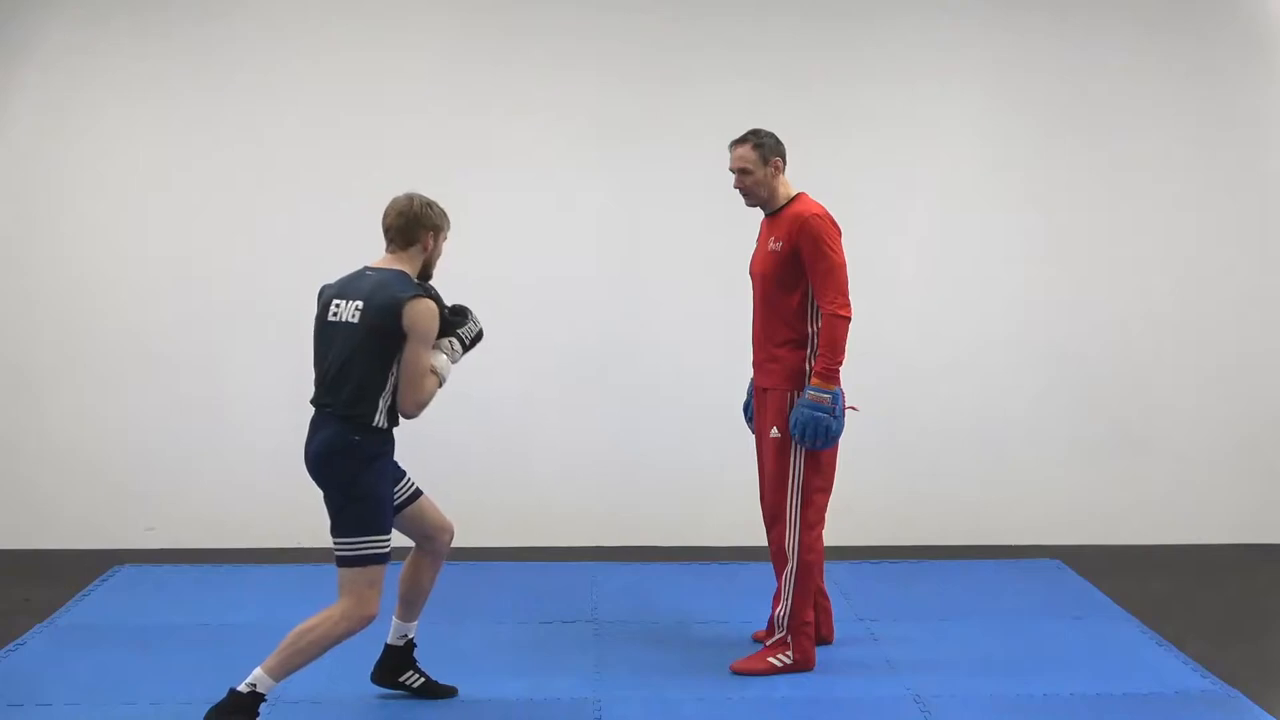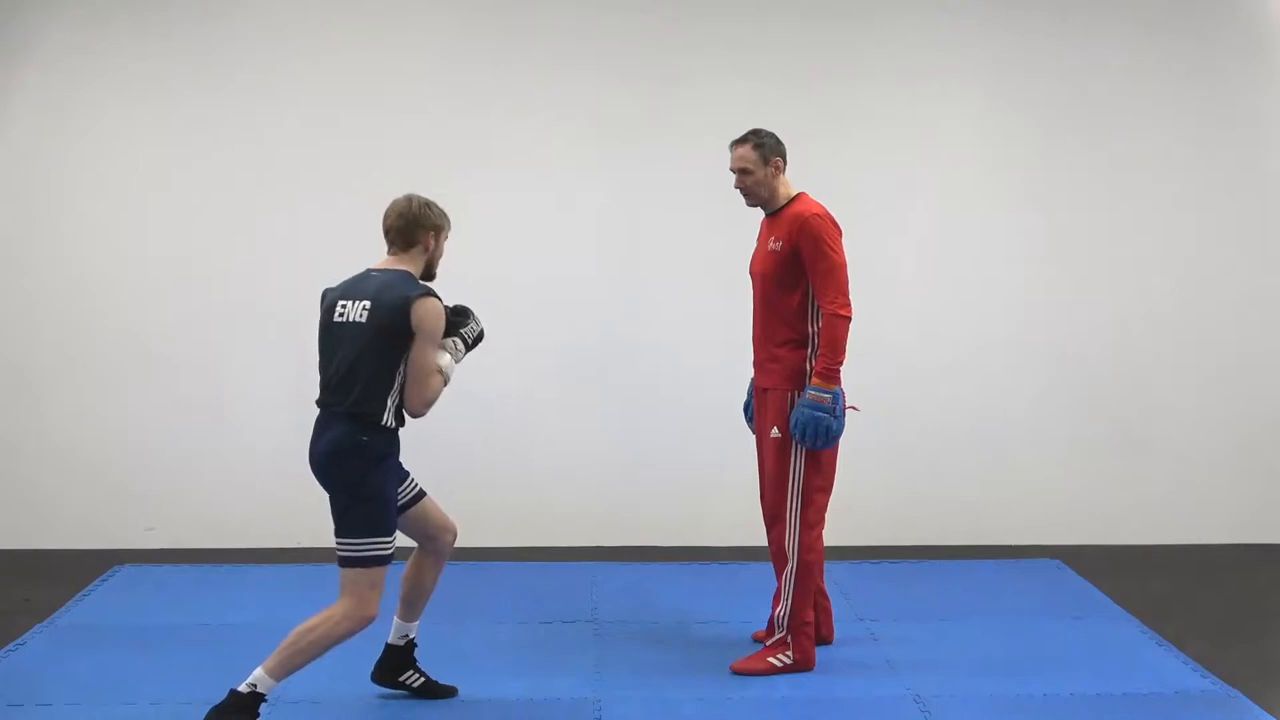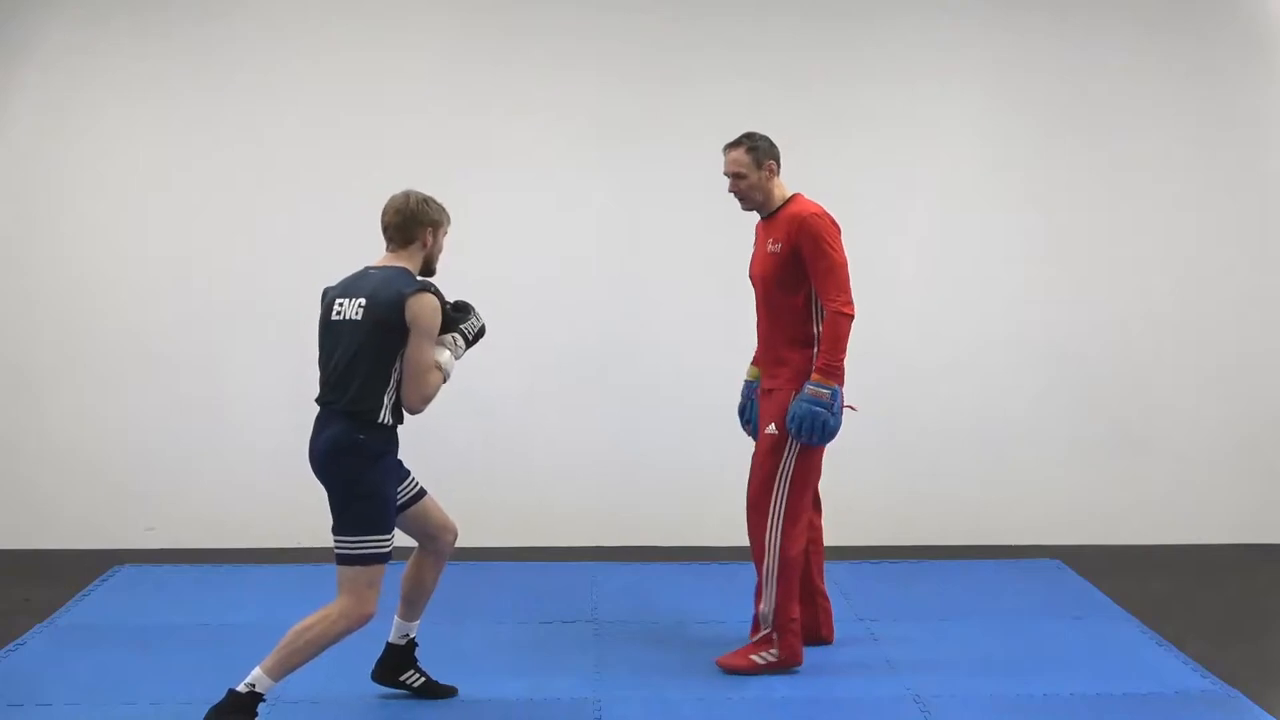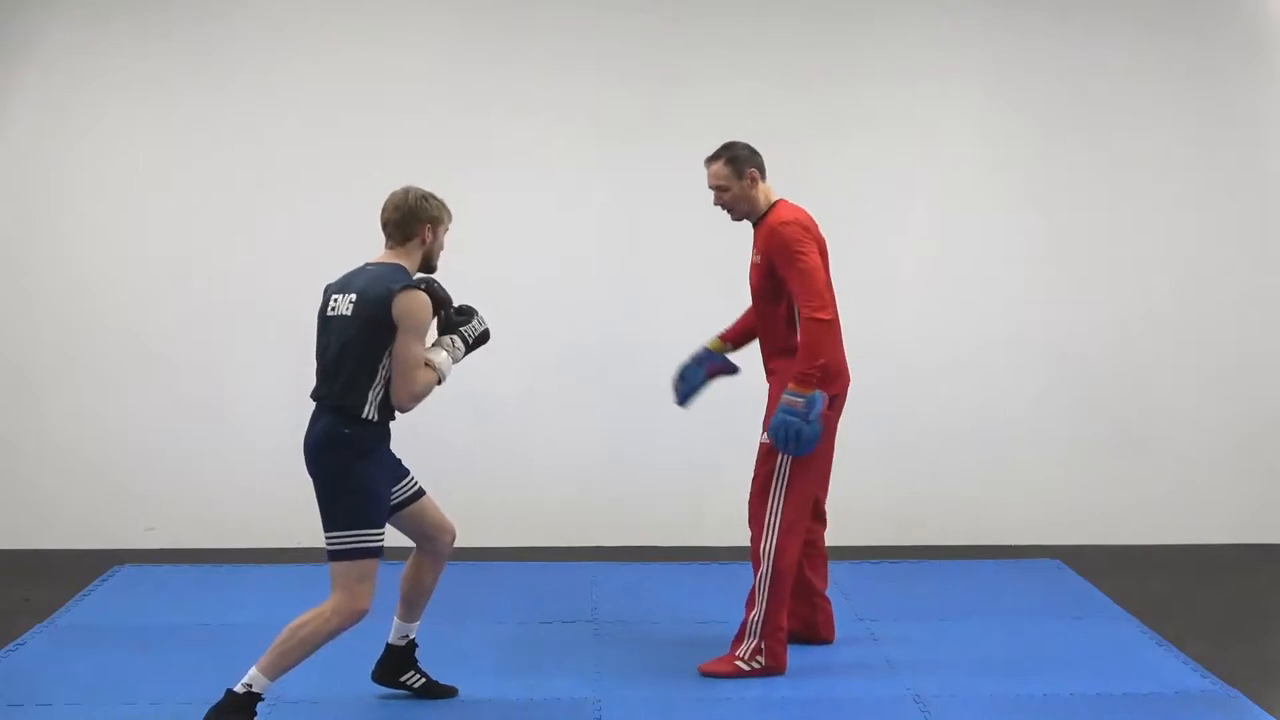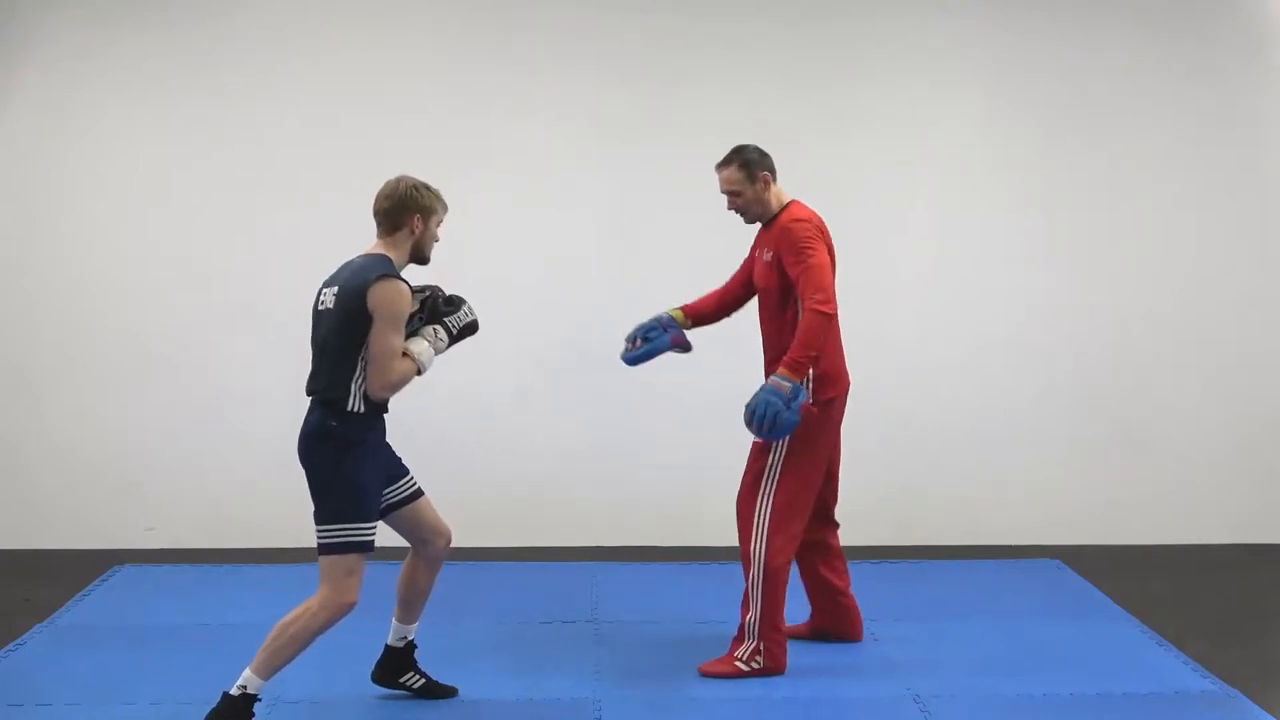
dt=0.2s
person 1, frame 1
left shoulder: (810, 221)
right shoulder: (770, 224)
left elbow: (836, 310)
left wrist: (823, 387)
left hip: (801, 391)
right hip: (771, 387)
left knee: (794, 515)
right knee: (781, 509)
left ankle: (792, 642)
right ankle: (809, 619)
person 1, frame 2
left shoulder: (810, 221)
right shoulder: (770, 224)
left elbow: (836, 310)
left wrist: (823, 386)
left hip: (801, 390)
right hip: (772, 387)
left knee: (794, 515)
right knee: (782, 509)
left ankle: (792, 643)
right ankle: (809, 620)
person 1, frame 3
left shoulder: (809, 221)
right shoulder: (765, 226)
left elbow: (839, 307)
left wrist: (823, 383)
right wrist: (755, 375)
left hip: (804, 387)
right hip: (777, 383)
left knee: (773, 506)
right knee: (793, 507)
left ankle: (777, 639)
right ankle: (810, 621)
person 1, frame 4
left shoulder: (787, 228)
right shoulder: (766, 228)
left elbow: (819, 313)
left wrist: (800, 392)
right wrist: (715, 350)
left hip: (808, 390)
right hip: (805, 386)
left knee: (774, 513)
right knee: (800, 508)
left ankle: (760, 648)
right ankle: (809, 619)
person 1, frame 5
left shoulder: (798, 227)
right shoulder: (769, 232)
left elbow: (820, 308)
right elbow: (734, 293)
left wrist: (787, 377)
right wrist: (676, 320)
left hip: (805, 390)
right hip: (812, 389)
left knee: (766, 510)
right knee: (810, 508)
left ankle: (759, 648)
right ankle: (837, 616)
person 2, frame 1
left shoulder: (337, 289)
right shoulder: (418, 305)
right elbow: (410, 404)
right wrist: (451, 348)
left hip: (338, 439)
right hip: (356, 451)
left knee: (438, 536)
right knee: (358, 608)
left ankle: (396, 660)
person 2, frame 2
left shoulder: (340, 292)
right shoulder: (423, 304)
right elbow: (417, 403)
right wrist: (453, 348)
left hip: (339, 439)
right hip: (362, 451)
left knee: (441, 537)
right knee: (358, 608)
left ankle: (397, 660)
person 2, frame 3
left shoulder: (340, 290)
right shoulder: (420, 300)
right elbow: (414, 399)
right wrist: (454, 344)
left hip: (340, 438)
right hip: (360, 449)
left knee: (441, 537)
right knee: (356, 607)
left ankle: (397, 659)
person 2, frame 4
left shoulder: (343, 285)
right shoulder: (410, 297)
right elbow: (405, 395)
right wrist: (453, 345)
left hip: (344, 437)
right hip: (351, 446)
left knee: (439, 538)
right knee: (350, 603)
left ankle: (397, 659)
person 2, frame 5
left shoulder: (345, 276)
right shoulder: (389, 286)
right elbow: (381, 385)
left wrist: (412, 325)
right wrist: (436, 337)
left hip: (355, 436)
right hip: (342, 442)
left knee: (435, 540)
right knee: (338, 597)
left ankle: (396, 660)
